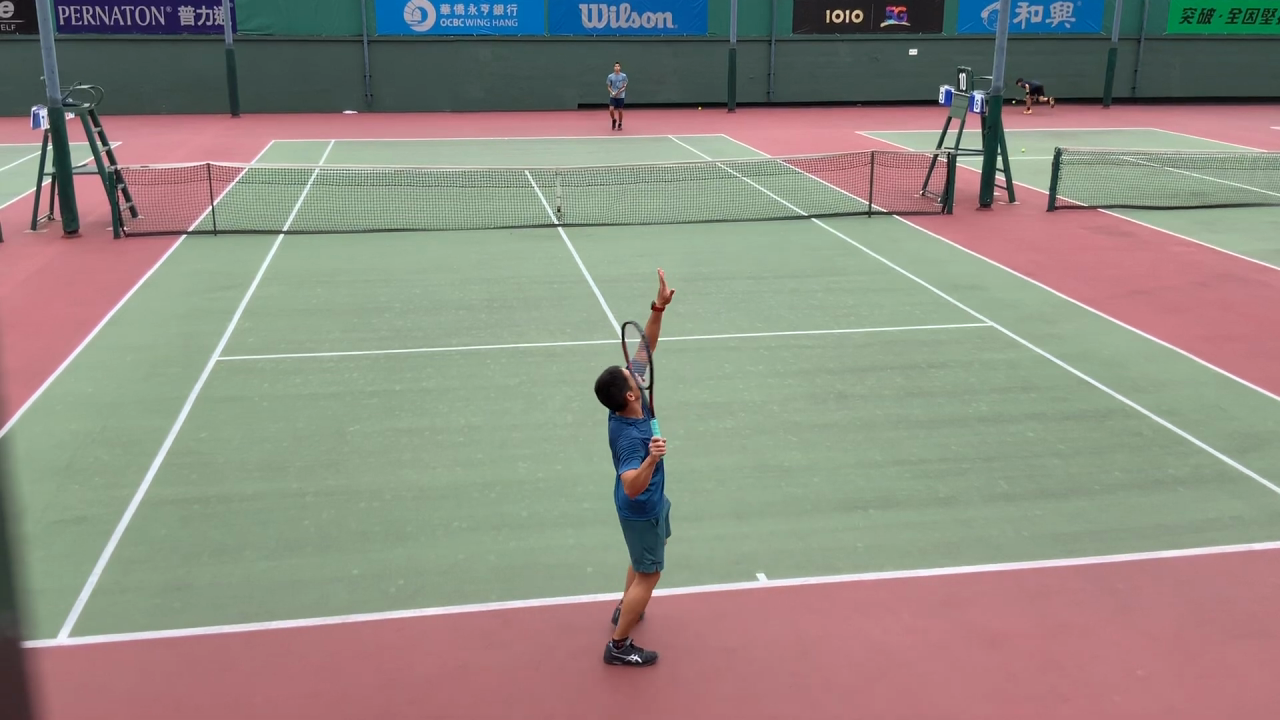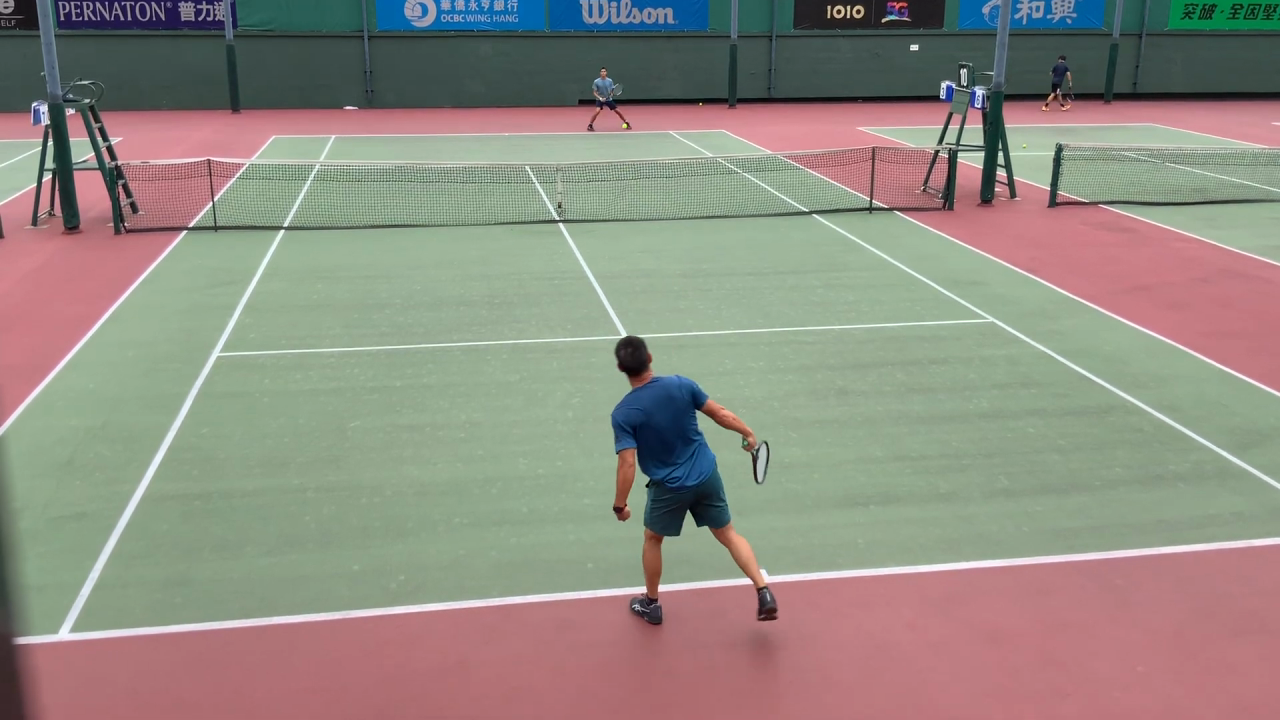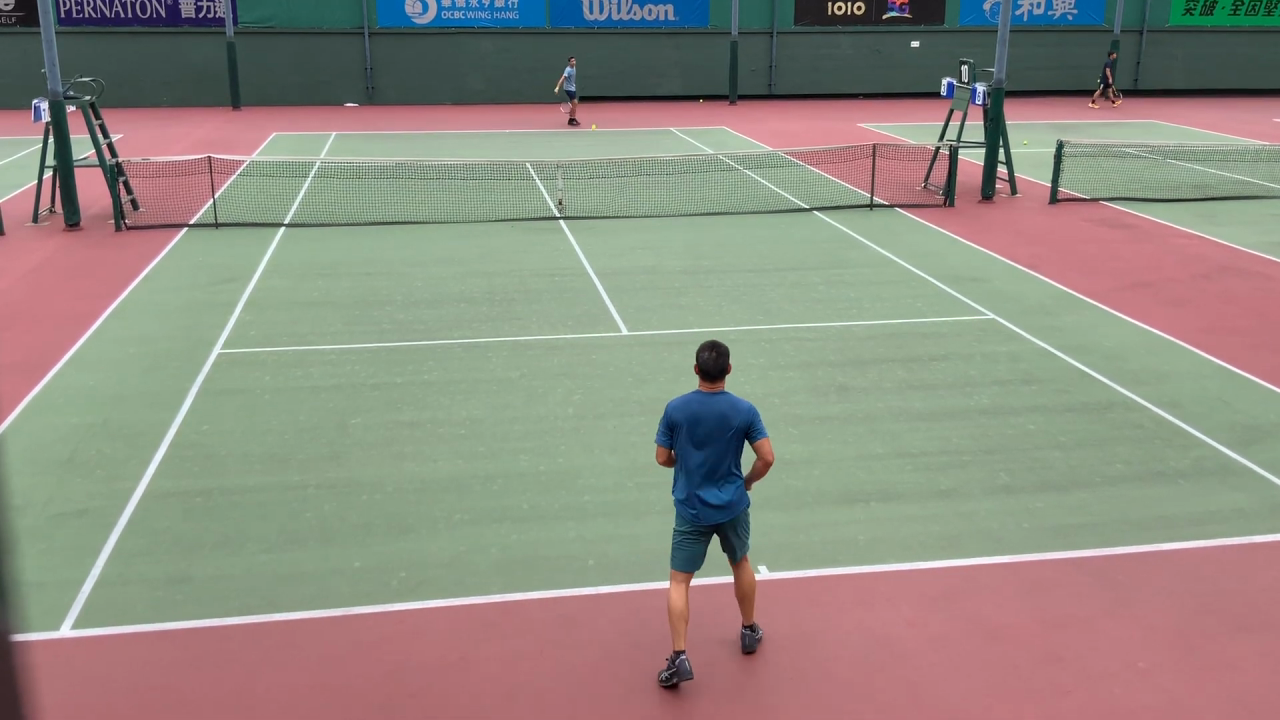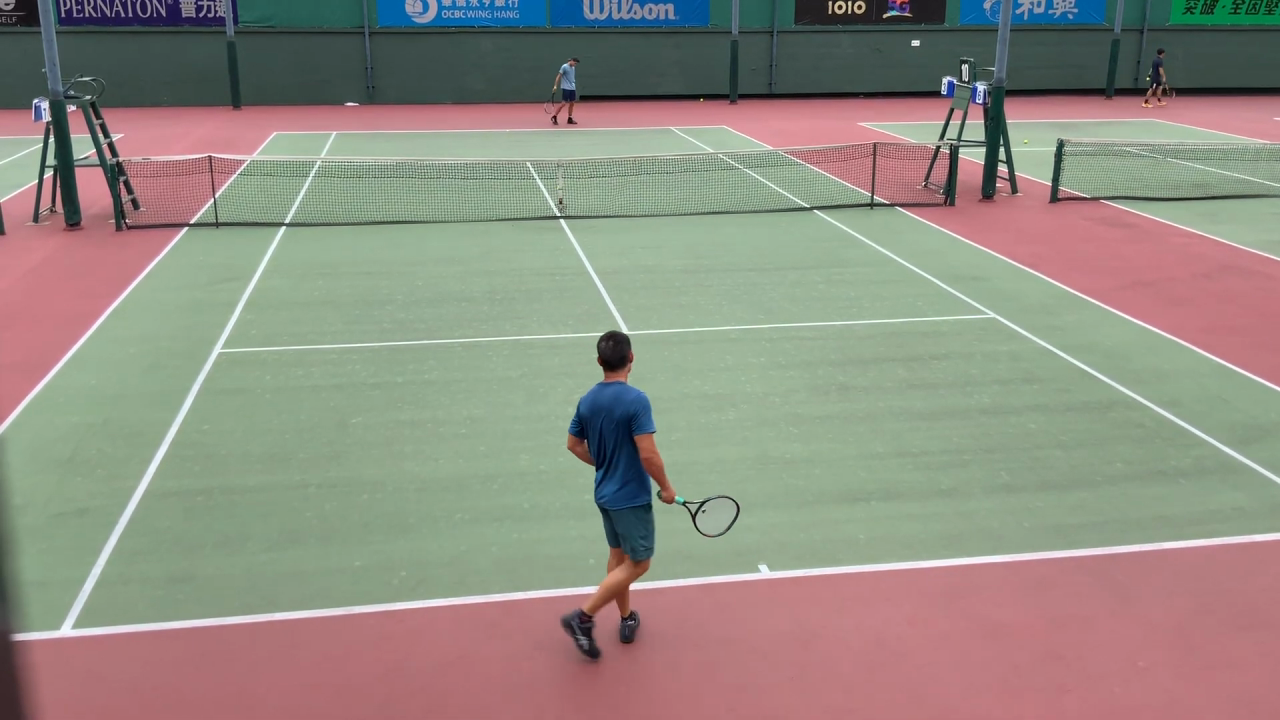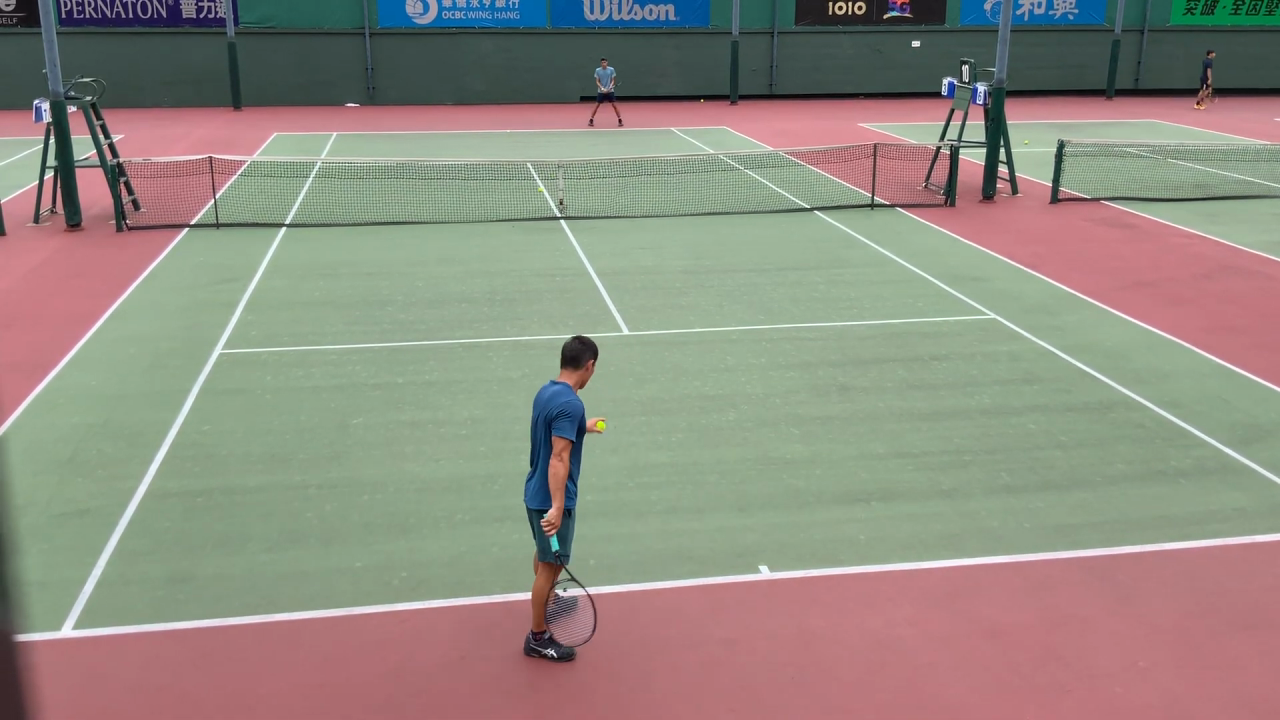
dt=1s
person 1, frame 1
left shoulder: (625, 398)
right shoulder: (629, 436)
left elbow: (646, 348)
right elbow: (632, 488)
left wrist: (659, 307)
right wrist: (652, 460)
left hip: (650, 502)
right hip: (642, 508)
left knee: (646, 557)
right knee: (648, 575)
left ankle: (624, 609)
right ankle: (619, 645)
person 1, frame 2
left shoulder: (623, 413)
right shoulder: (677, 385)
left elbow: (628, 464)
right elbow: (719, 413)
left wrist: (620, 504)
right wrist: (747, 433)
left hip: (668, 486)
right hip: (706, 475)
left knee: (652, 539)
right knee: (727, 534)
left ankle: (651, 603)
right ankle: (763, 591)
person 1, frame 3
left shoulder: (675, 409)
right shoulder: (745, 410)
left elbow: (663, 458)
right elbow: (767, 457)
right wrist: (747, 481)
left hip: (691, 510)
right hip: (732, 506)
left knee: (679, 582)
right knee: (740, 564)
left ankle: (679, 657)
right ankle: (749, 631)
person 1, frame 4
left shoulder: (587, 400)
right shoulder: (636, 400)
left elbow: (574, 444)
right elbow: (648, 454)
right wrist: (666, 487)
left hip: (605, 493)
right hip: (632, 497)
left knee: (619, 556)
right knee: (636, 564)
left ankle: (627, 619)
right ankle: (582, 617)
person 1, frame 5
left shoulder: (546, 391)
right shoulder: (570, 403)
right elbow: (559, 457)
left wrist: (583, 426)
right wrist: (557, 507)
left hip: (536, 492)
right hip: (552, 497)
left knee: (545, 553)
right knee: (551, 565)
left ankle: (545, 601)
right ankle: (538, 637)
